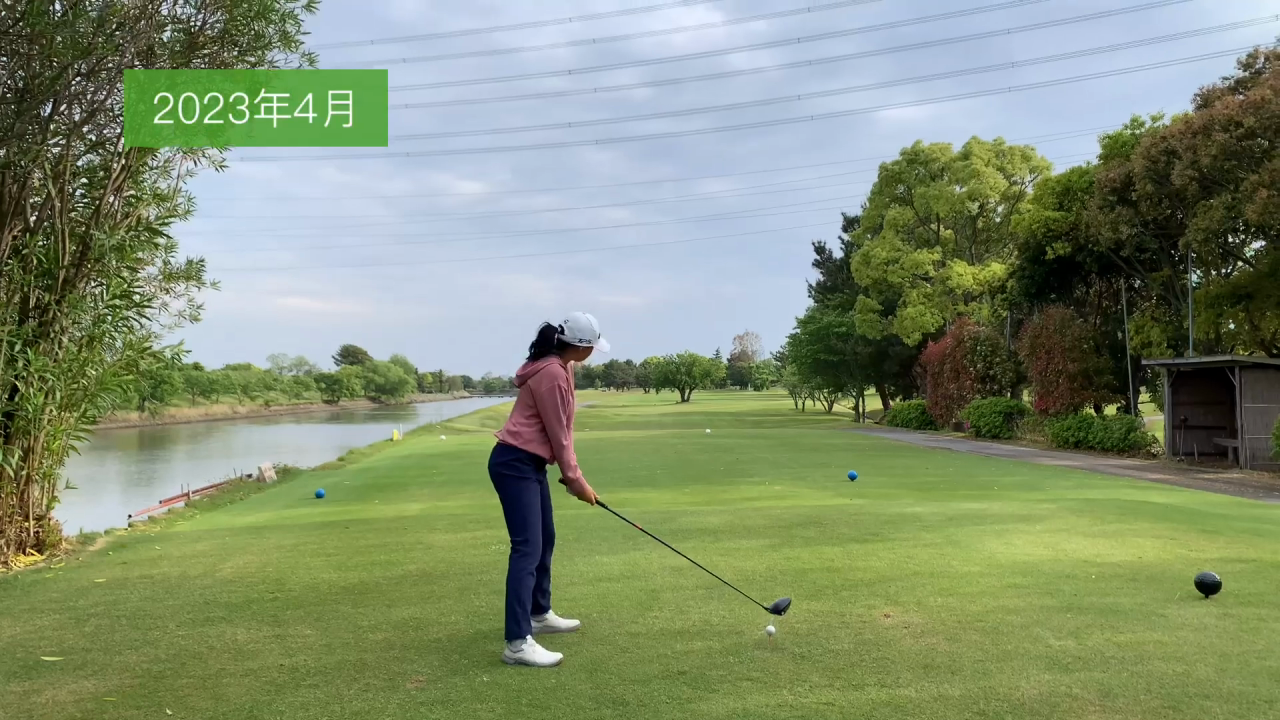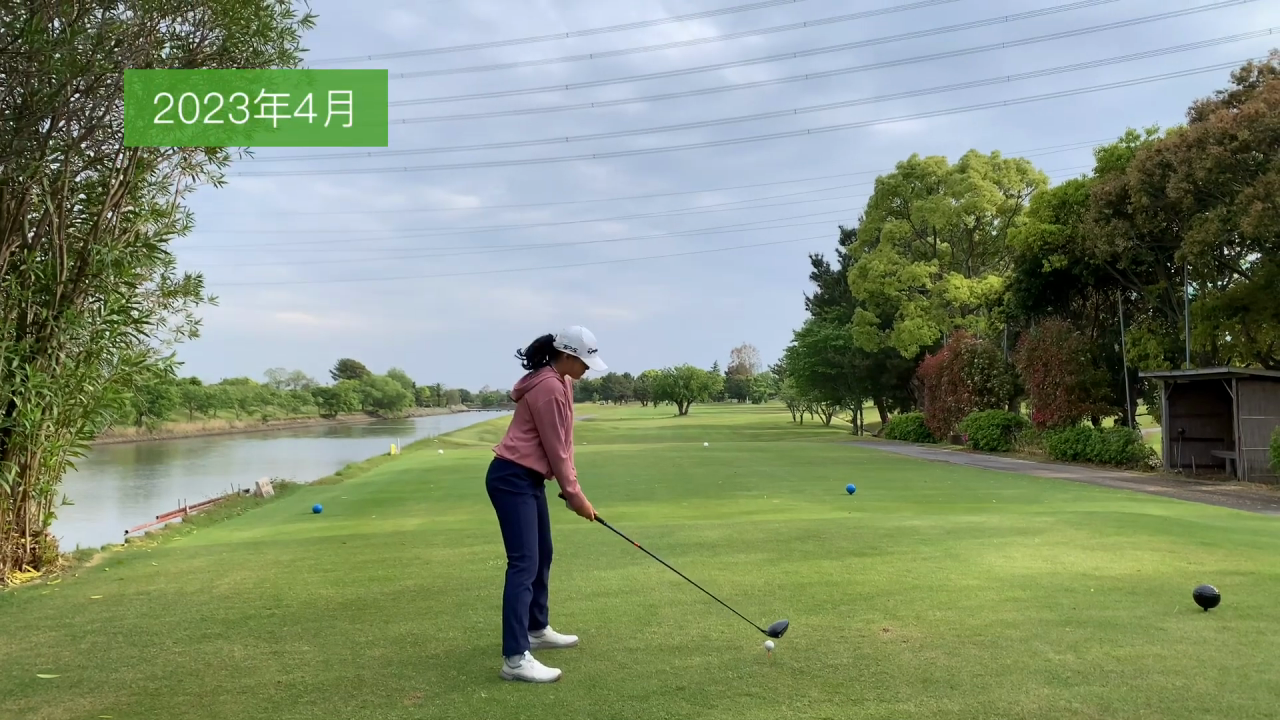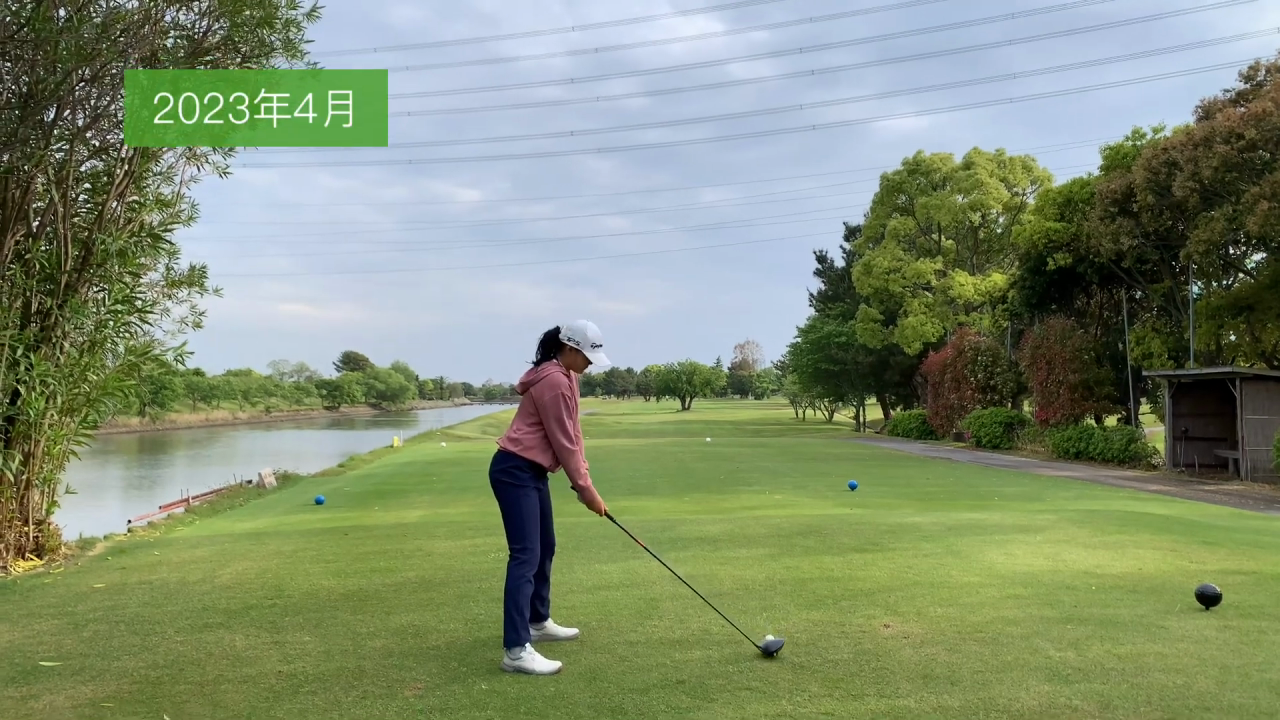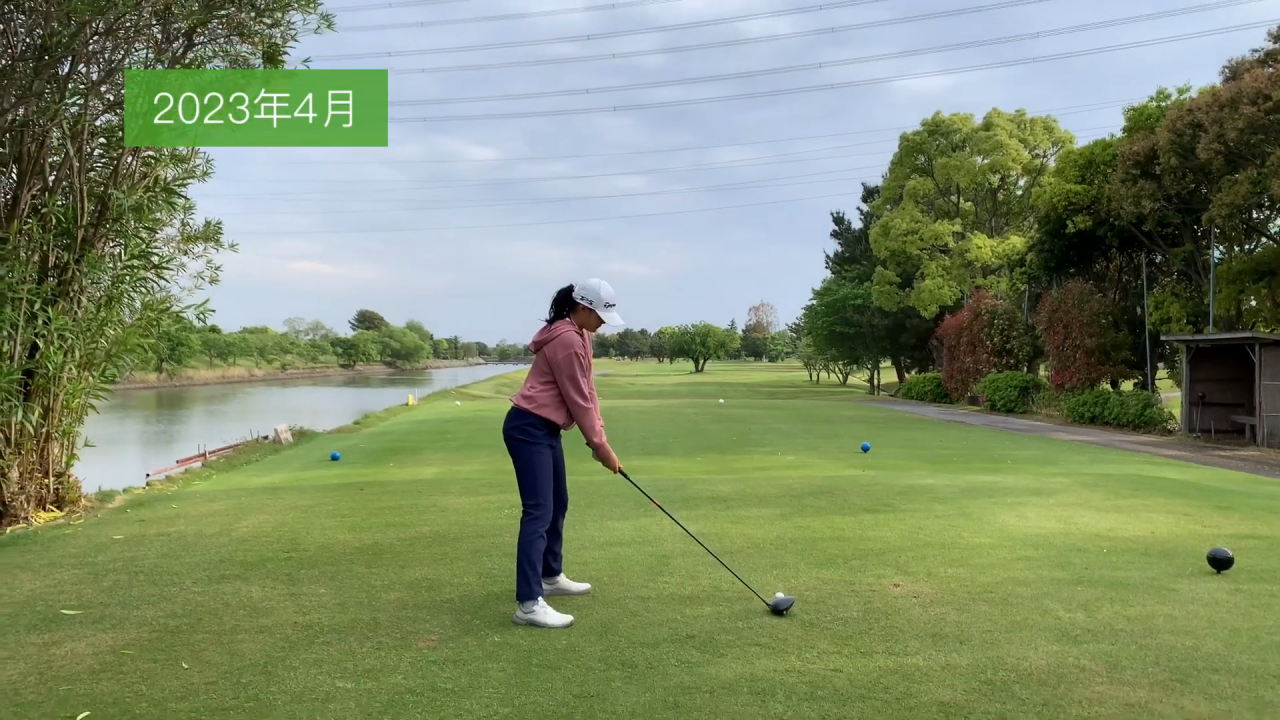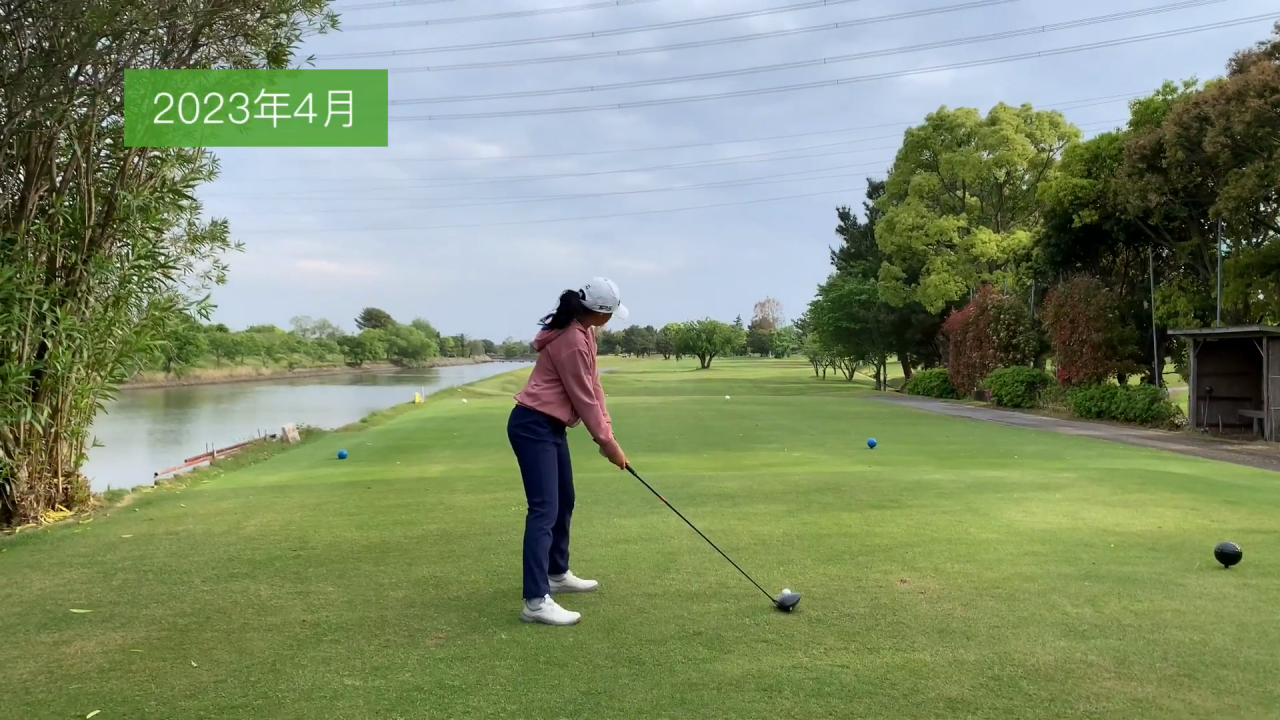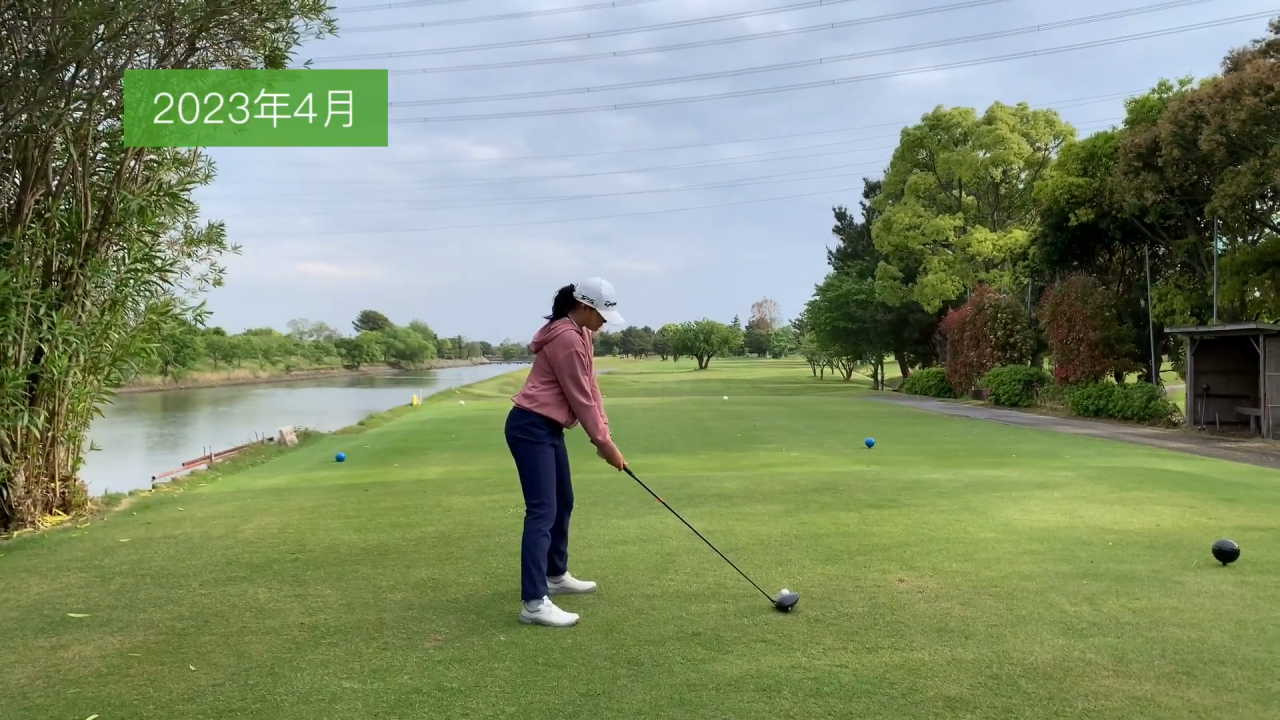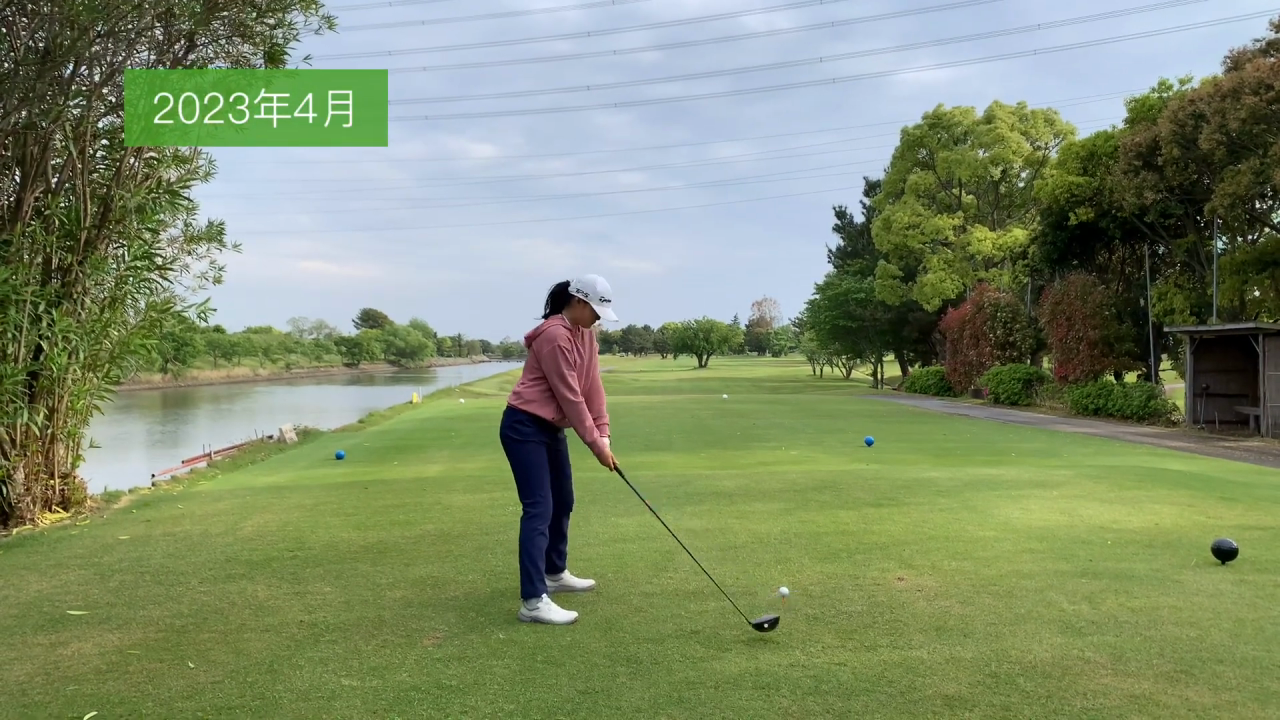
dt=0.7s
person 1, frame 1
left shoulder: (561, 368)
right shoulder: (551, 375)
left elbow: (563, 429)
right elbow: (557, 434)
left wrist: (573, 472)
right wrist: (576, 481)
left hip: (531, 463)
right hip: (514, 463)
left knee: (544, 540)
right knee: (527, 547)
left ankle: (539, 614)
right ankle: (518, 643)
person 1, frame 2
left shoulder: (560, 381)
right shoulder: (548, 389)
left elbow: (564, 442)
right elbow: (555, 449)
left wrist: (573, 486)
right wrist: (575, 496)
left hip: (528, 478)
right hip: (512, 478)
left knee: (542, 555)
right knee: (524, 563)
left ankle: (537, 630)
right ankle: (516, 659)
person 1, frame 3
left shoulder: (565, 376)
right shoulder: (554, 382)
left elbow: (573, 433)
right elbow: (563, 443)
left wrist: (585, 478)
right wrist: (586, 489)
left hip: (532, 471)
right hip: (515, 471)
left knee: (545, 548)
right knee: (525, 555)
left ankle: (538, 622)
right ankle: (516, 650)
person 1, frame 4
left shoulder: (578, 334)
right shoulder: (567, 341)
left elbow: (588, 390)
right elbow: (578, 401)
left wrist: (600, 434)
right wrist: (601, 446)
left hip: (545, 428)
right hip: (529, 428)
left knee: (557, 504)
right knee: (538, 511)
left ankle: (550, 577)
right ankle: (528, 603)
person 1, frame 5
left shoulder: (583, 331)
right shoulder: (571, 341)
left elbow: (594, 386)
right elbow: (583, 397)
left wrist: (608, 432)
right wrist: (607, 442)
left hip: (551, 426)
right hip: (533, 425)
left knee: (564, 501)
right knee: (544, 509)
left ankle: (557, 574)
right ankle: (536, 601)
person 1, frame 6
left shoulder: (580, 333)
right shoulder: (567, 340)
left elbow: (591, 388)
right elbow: (580, 398)
left wrist: (605, 433)
right wrist: (605, 444)
left hip: (548, 428)
right hip: (531, 427)
left knee: (563, 503)
right knee: (542, 510)
left ankle: (556, 576)
right ankle: (534, 603)
person 1, frame 7
left shoulder: (586, 335)
right shoulder: (555, 336)
left elbow: (592, 386)
right elbow: (569, 396)
left wrist: (603, 432)
right wrist: (594, 443)
left hip: (550, 428)
right hip: (525, 426)
left knee: (562, 503)
right knee: (539, 509)
left ankle: (554, 573)
right ankle: (533, 601)
